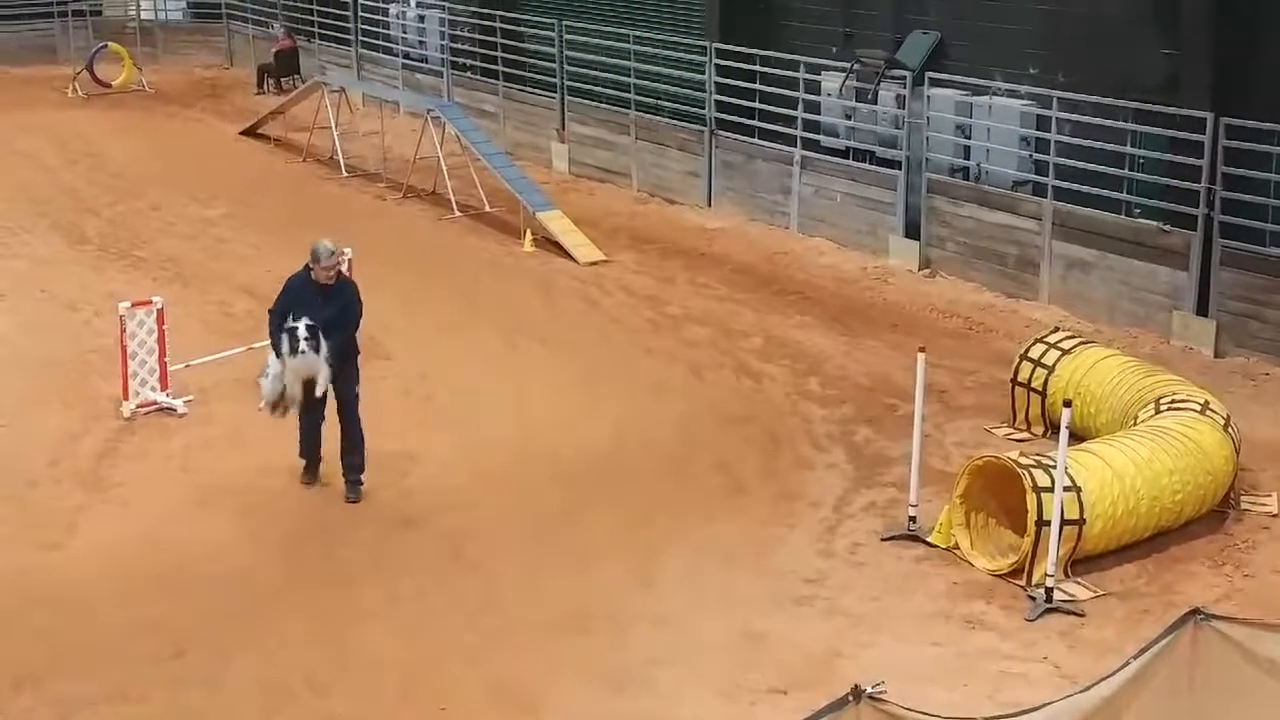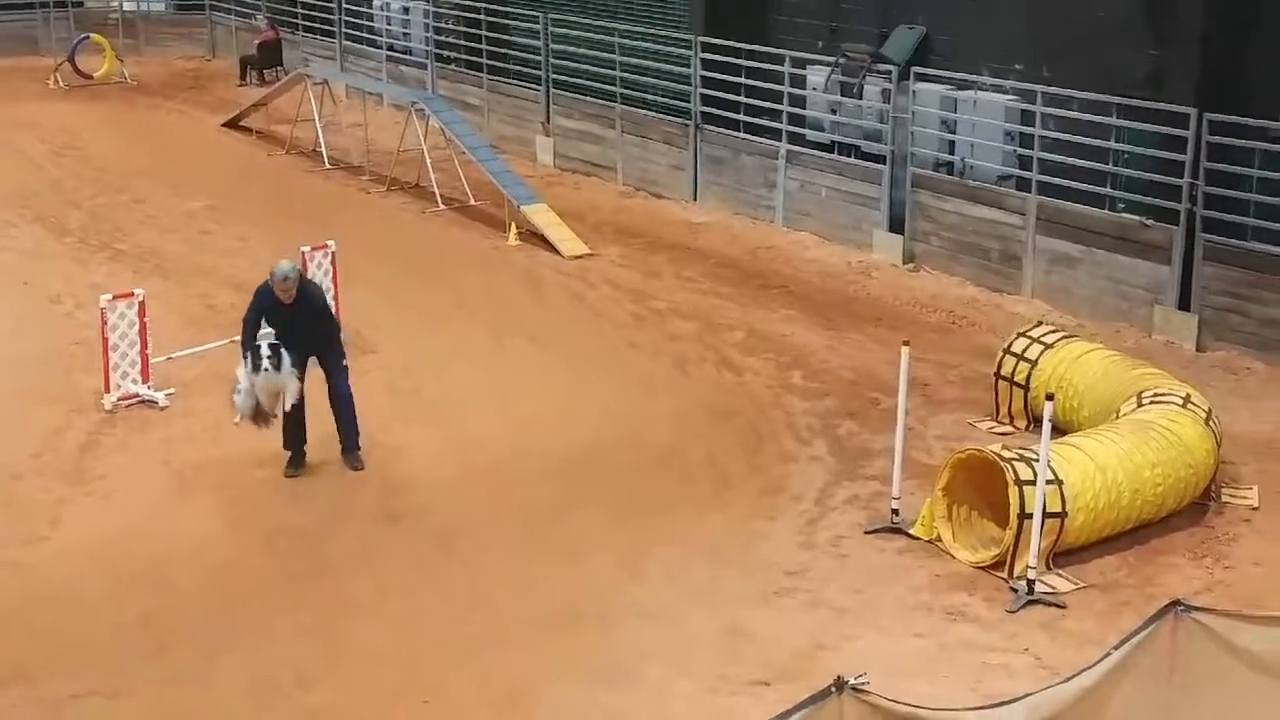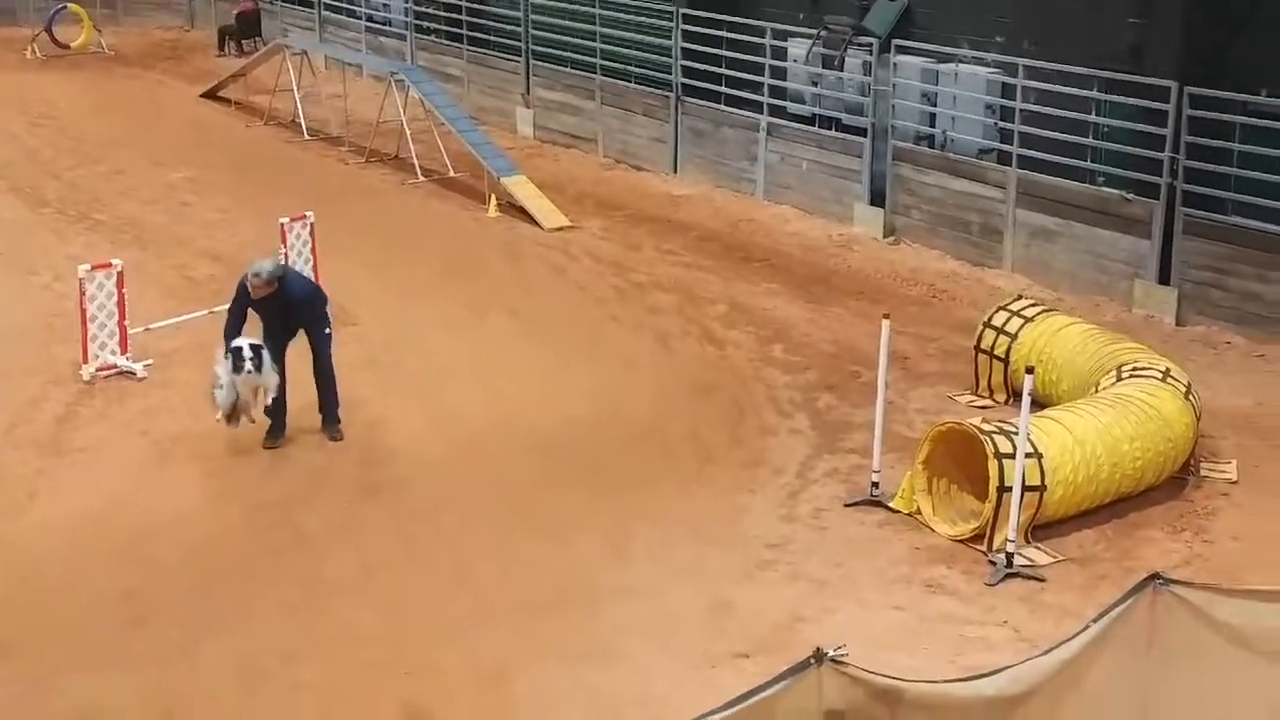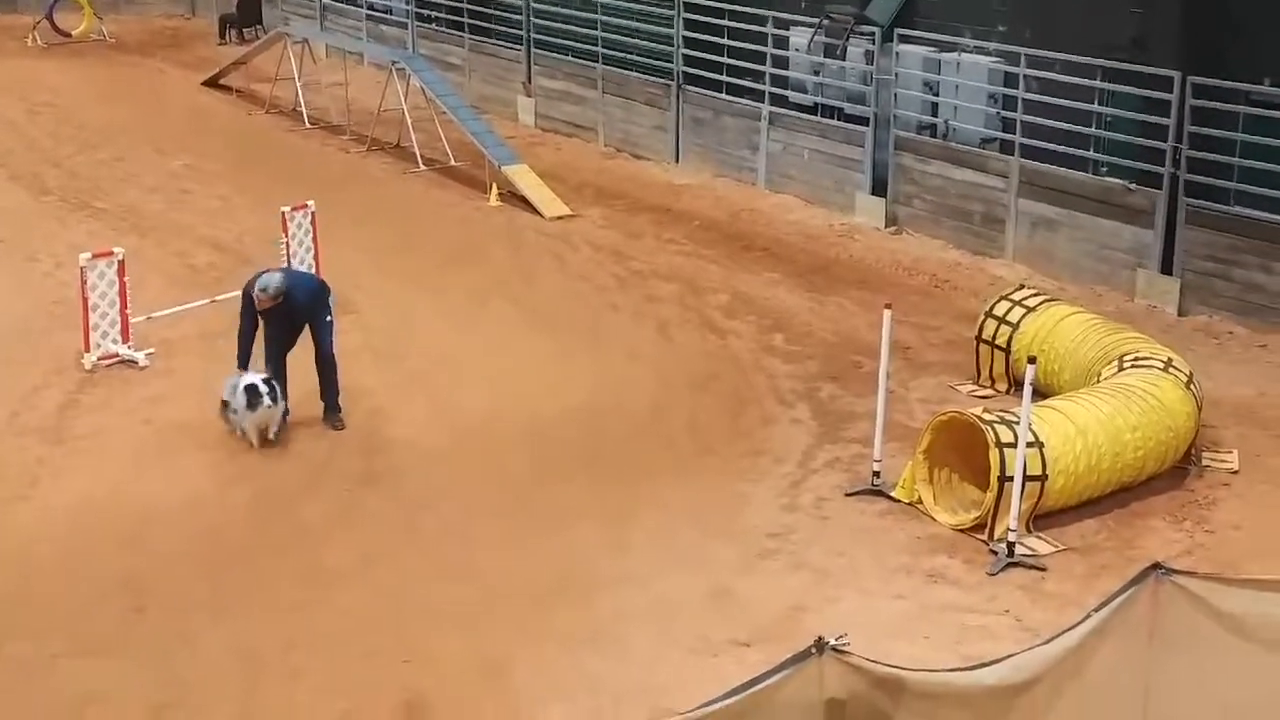
dt=0.4s
person 1, frame 1
left shoulder: (348, 288)
right shoulder: (296, 284)
left elbow: (351, 328)
right elbow: (277, 316)
left wrist: (327, 353)
right wrist: (280, 349)
left hip: (342, 357)
left knee: (349, 415)
right knee: (310, 411)
left ankle: (353, 479)
right ankle: (311, 462)
person 1, frame 2
left shoulder: (314, 295)
right shoulder: (263, 293)
left elbow: (316, 336)
right elbow: (250, 326)
left wrist: (293, 364)
left hip: (324, 341)
right hip: (290, 343)
left knee: (339, 388)
left ankle: (350, 448)
right ankle: (296, 454)
person 1, frame 3
left shoulder: (296, 292)
right shoulder: (247, 285)
left elbow: (290, 330)
right elbow: (235, 319)
left hip: (312, 311)
right hip: (276, 316)
left knee: (323, 360)
right knee: (273, 363)
left ankle: (330, 420)
right ankle: (277, 425)
person 1, frame 4
left shoulder: (299, 300)
right shoulder: (250, 290)
left elbow: (290, 337)
right elbow: (247, 330)
left wrist: (269, 371)
right wrist: (242, 369)
left hip: (315, 301)
left knee: (325, 352)
right knee: (273, 355)
left ankle: (331, 409)
